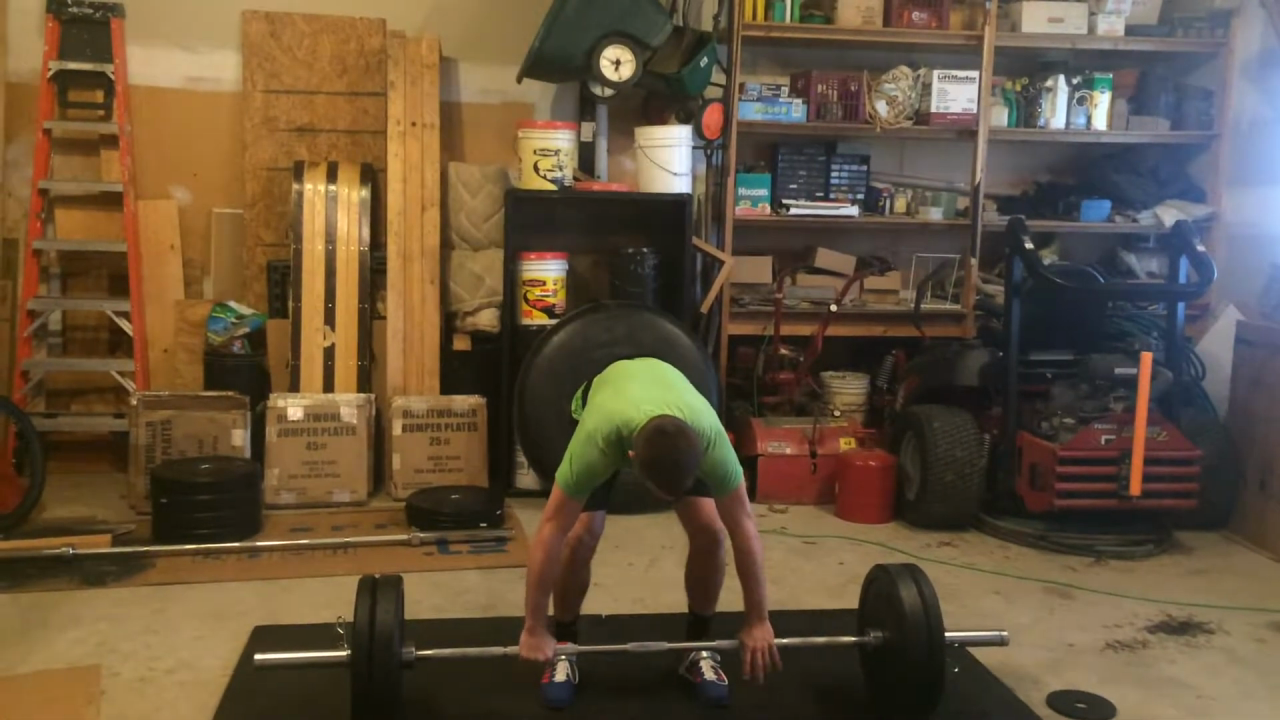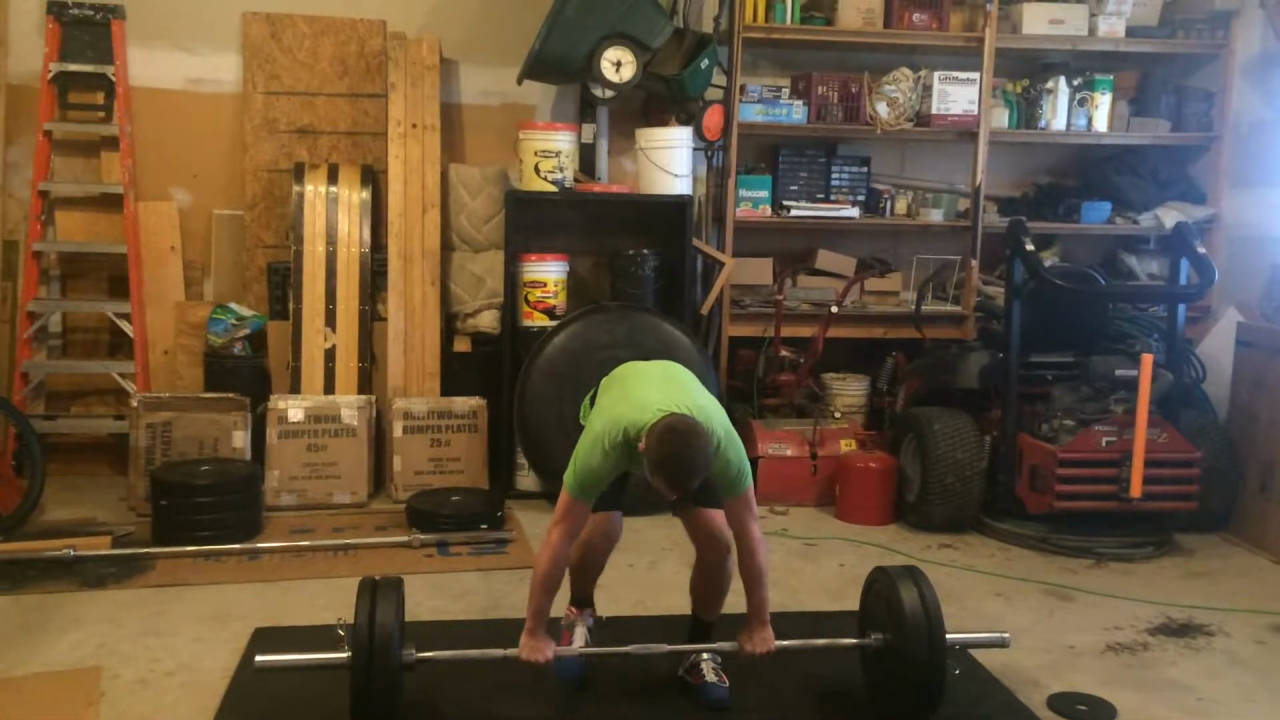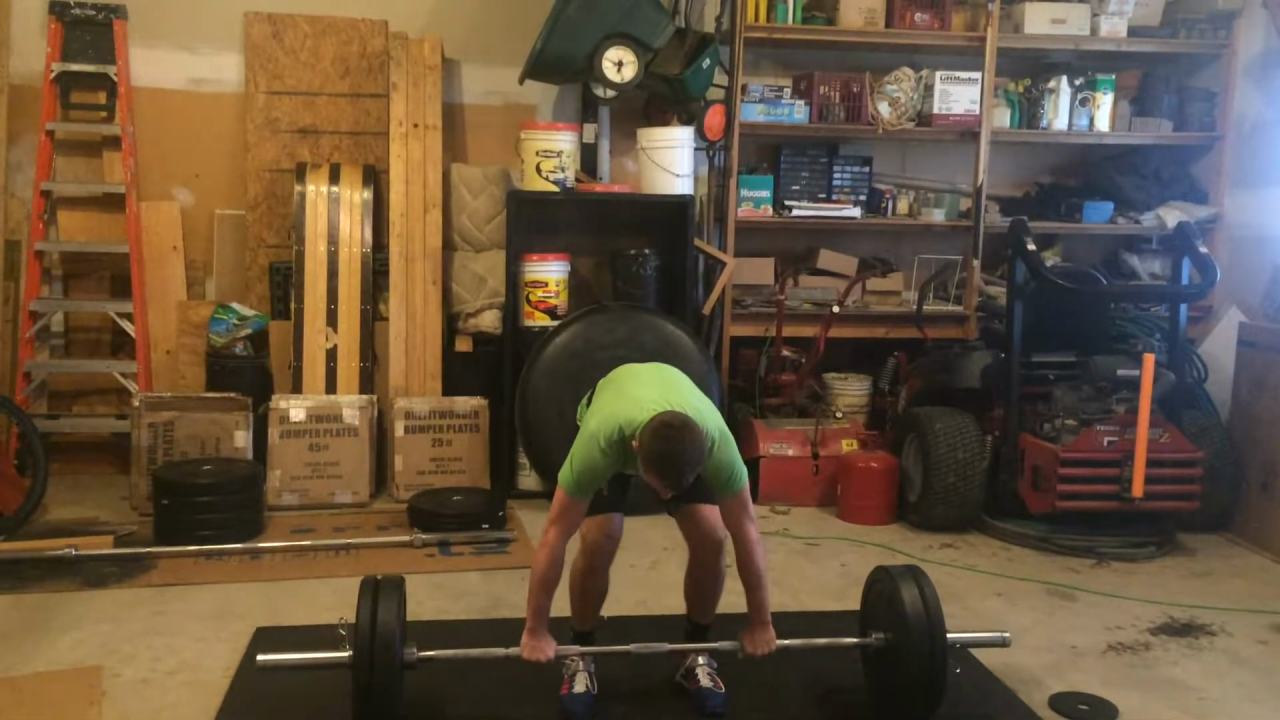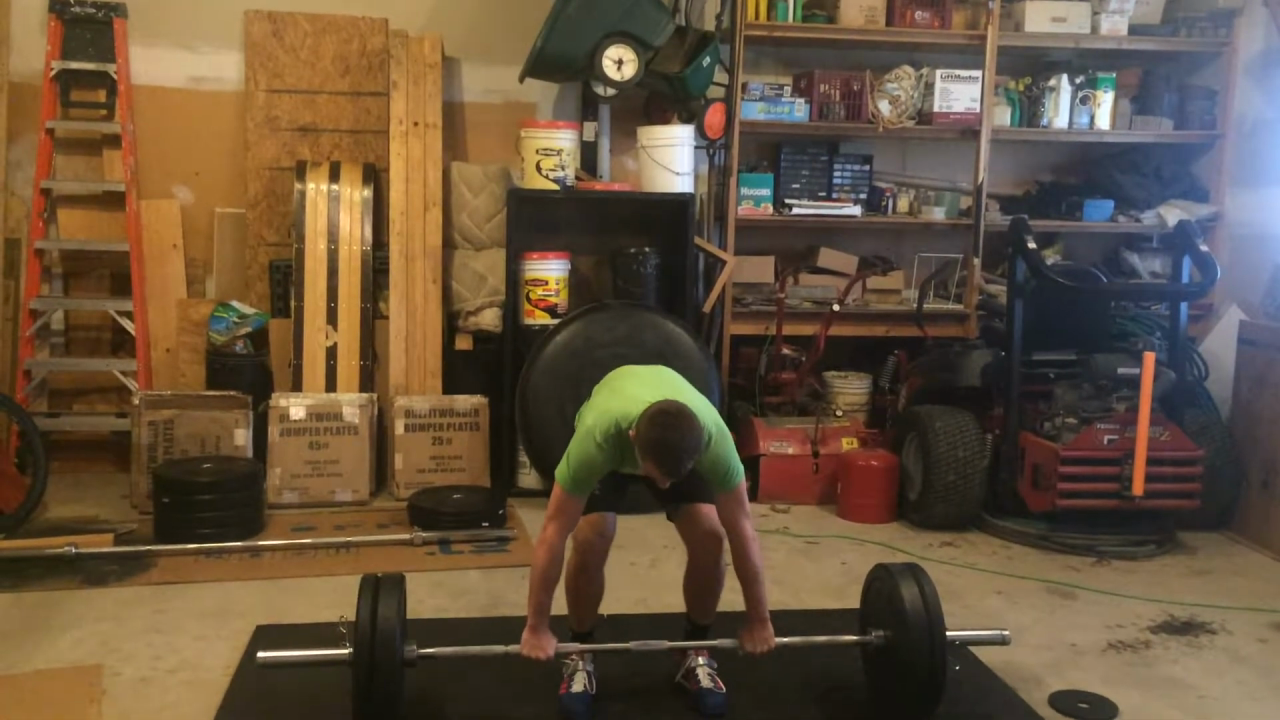
dt=0.5s
person 1, frame 1
left shoulder: (710, 440)
right shoulder: (597, 440)
left elbow: (743, 528)
right elbow: (551, 530)
left wrist: (758, 621)
right wrist: (534, 629)
left knee: (710, 532)
right knee: (579, 538)
left ankle: (698, 647)
right ankle: (564, 648)
person 1, frame 2
left shoulder: (722, 443)
right shoulder: (605, 443)
left elbow: (748, 531)
right elbow: (561, 534)
left wrist: (759, 623)
right wrist: (535, 631)
left hip: (689, 439)
right hip: (615, 429)
left knee: (717, 543)
right knee: (598, 536)
left ankle: (699, 650)
right ankle: (580, 610)
person 1, frame 3
left shoulder: (716, 442)
right shoulder: (600, 441)
left elbow: (745, 531)
right elbow: (555, 534)
left wrist: (760, 623)
right wrist: (535, 630)
left hip: (683, 433)
right hip: (611, 424)
left knee: (710, 541)
right knee: (598, 544)
left ankle: (695, 652)
right ankle: (581, 655)
person 1, frame 4
left shoulder: (713, 439)
right shoulder: (596, 438)
left elbow: (741, 529)
right elbow: (554, 532)
left wrist: (758, 621)
right wrist: (536, 627)
left hip: (681, 447)
right hip: (610, 446)
left knee: (707, 541)
right knee: (591, 542)
left ankle: (696, 653)
right ankle: (580, 655)
